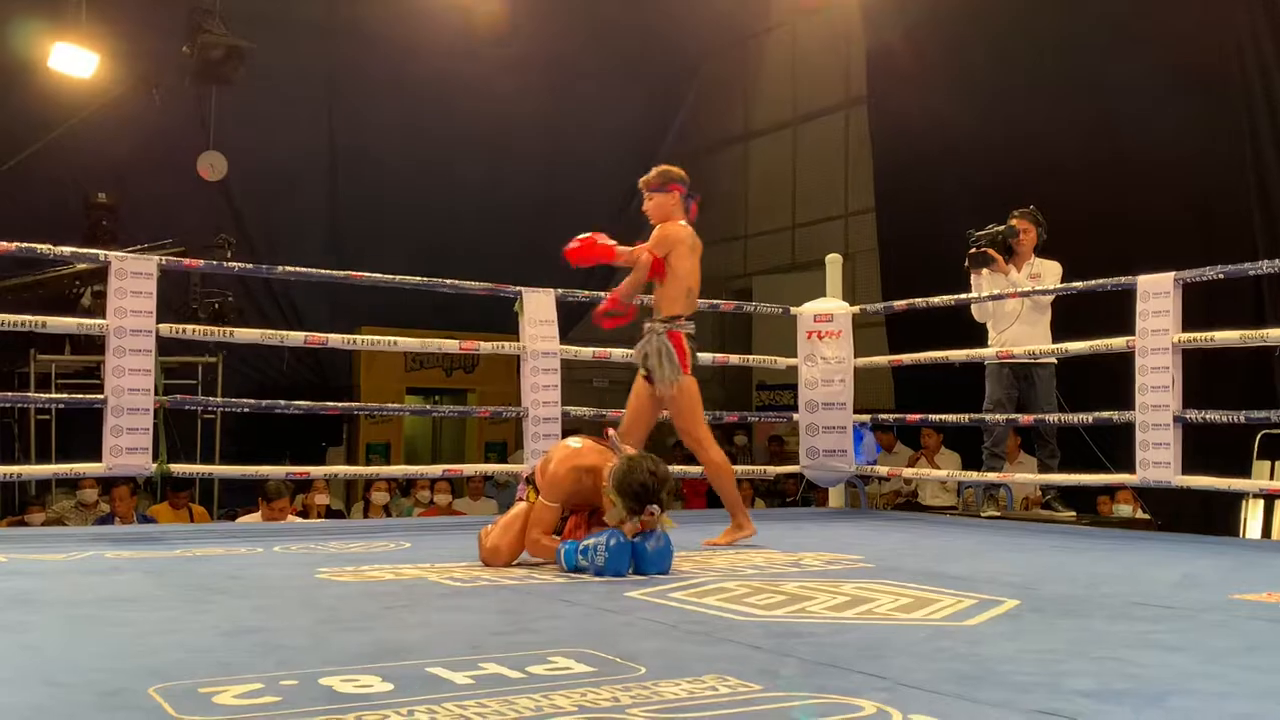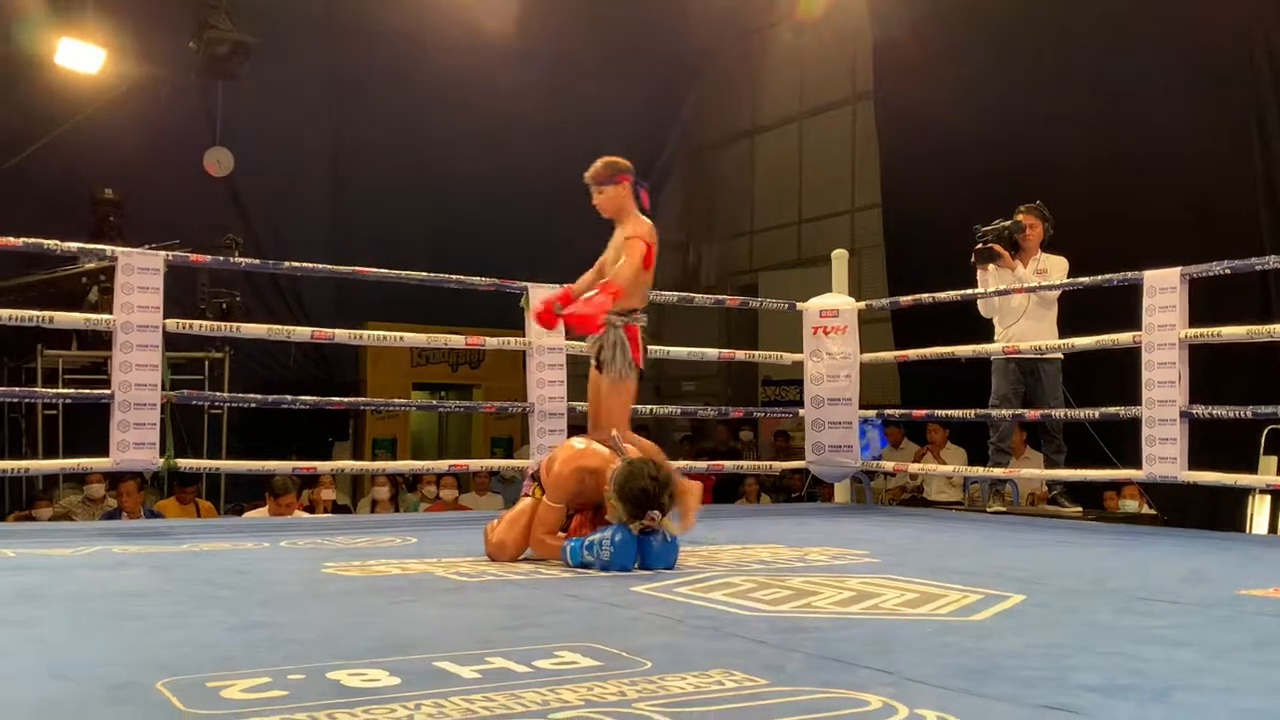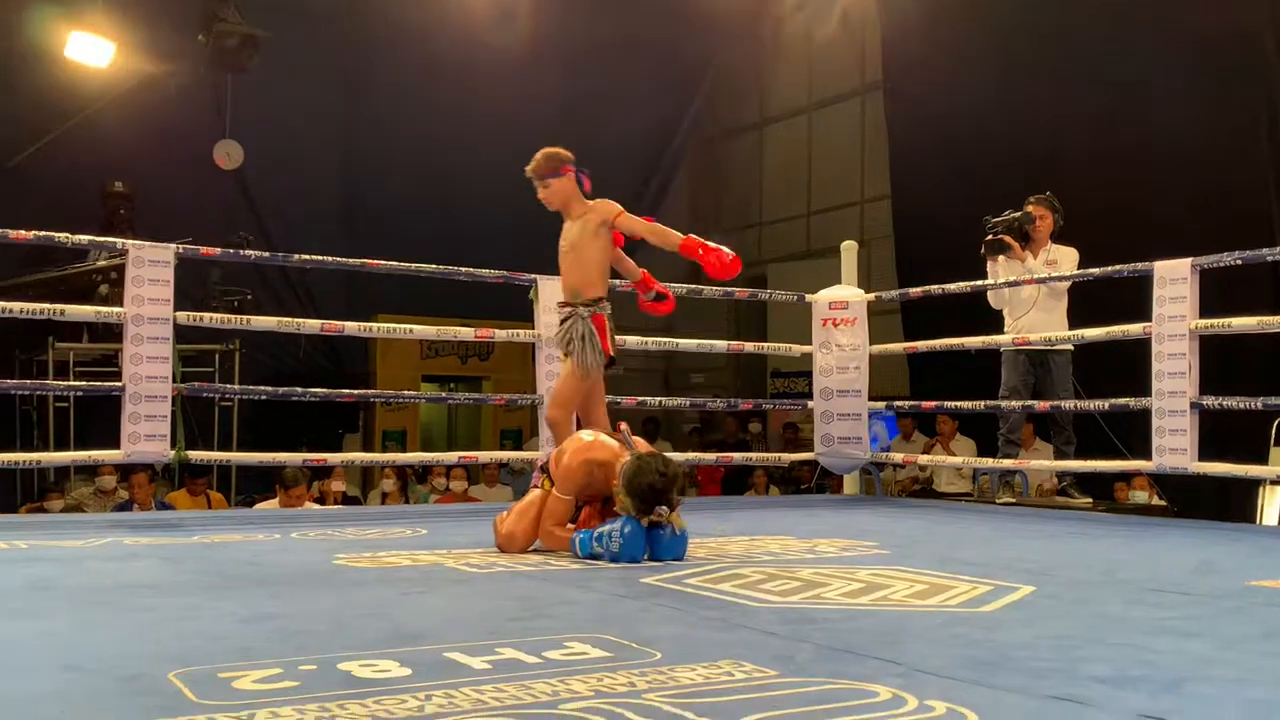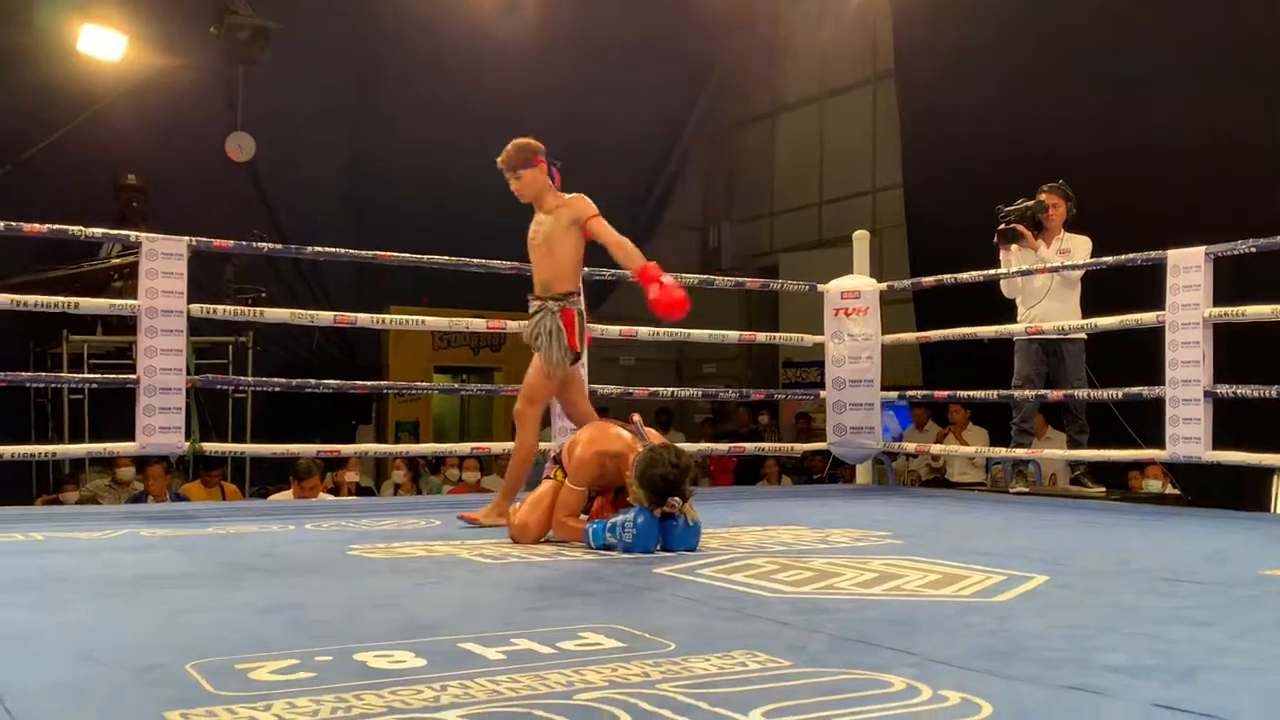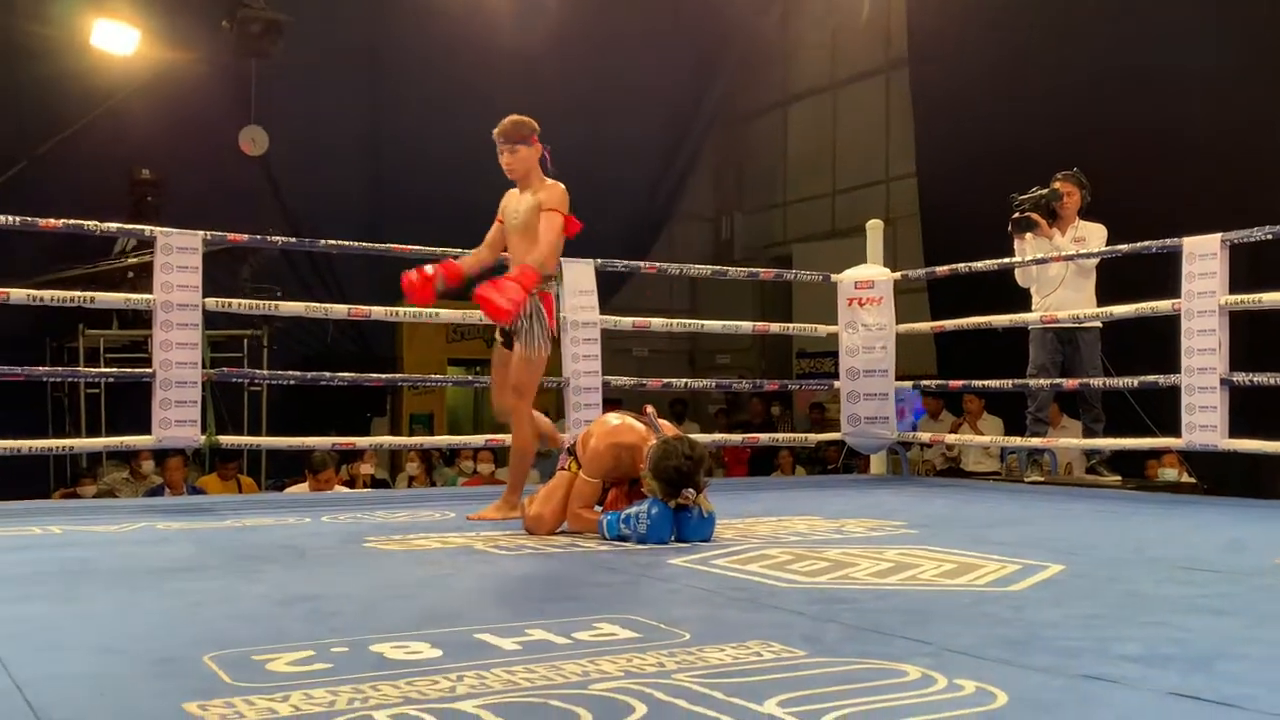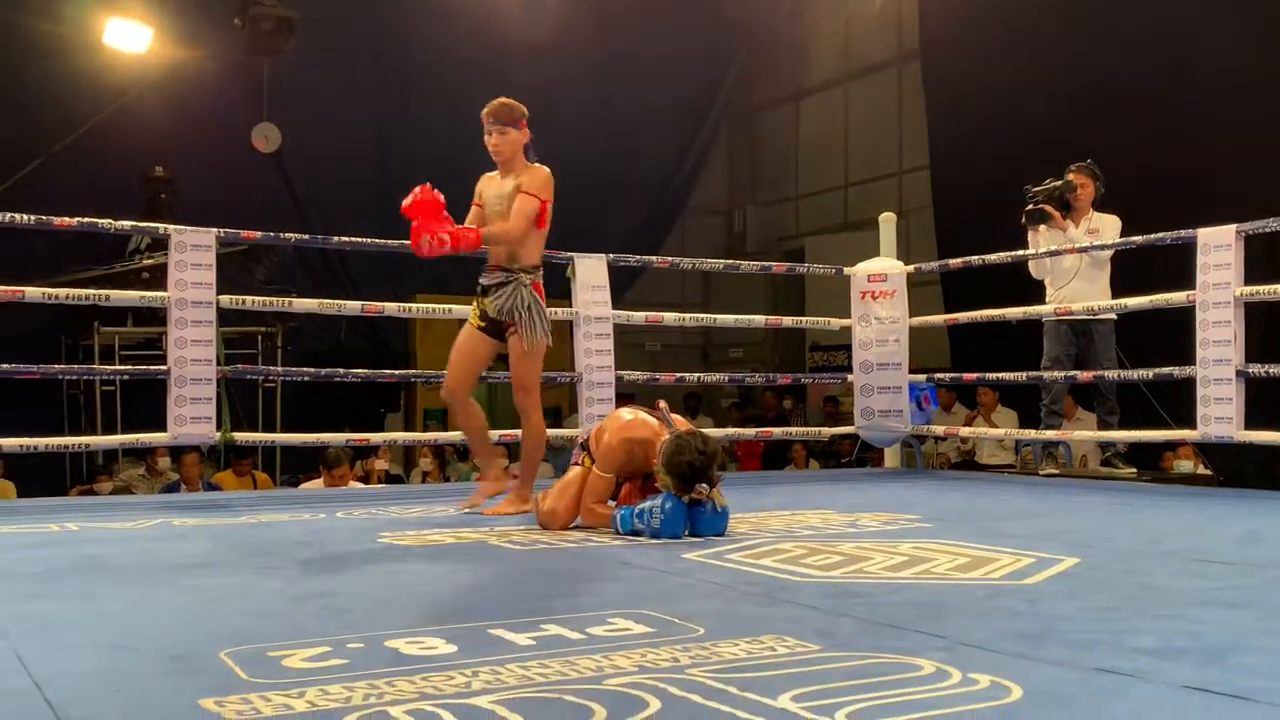
dt=0.2s
person 1, frame 1
left shoulder: (669, 232)
right shoulder: (682, 236)
left elbow: (635, 282)
right elbow: (634, 257)
left wrist: (612, 305)
right wrist: (605, 250)
left hip: (669, 340)
right hip: (662, 342)
left knee: (697, 439)
right knee: (628, 439)
left ankle: (740, 521)
person 1, frame 2
left shoulder: (639, 228)
right shoulder: (621, 231)
left elbow: (627, 269)
right elbow: (596, 273)
left wrist: (601, 300)
right wrist: (562, 300)
left hip: (623, 334)
right hip: (607, 335)
right knee: (597, 437)
person 1, frame 3
left shoulder: (599, 211)
right shoulder: (569, 220)
left elbow: (646, 229)
left wrist: (696, 248)
right wrist: (646, 285)
left hip: (590, 325)
right hip: (573, 324)
left knee: (556, 415)
right knee: (595, 426)
person 1, frame 4
left shoulder: (573, 206)
right shoulder: (537, 215)
left elbow: (615, 242)
left wrist: (651, 277)
left hip: (561, 317)
right hip: (544, 316)
left knee: (526, 412)
right knee: (582, 417)
left ankle: (501, 506)
person 1, frame 5
left shoulder: (553, 191)
right shoulder: (510, 198)
left elbow: (545, 246)
right elbow: (487, 252)
left wrist: (517, 283)
right wrist: (442, 275)
left hip: (534, 306)
right hip: (508, 307)
left knee: (518, 407)
right knee: (504, 407)
left ankle: (511, 500)
person 1, frame 6
left shoulder: (538, 176)
right shoulder: (486, 183)
left elbow: (513, 231)
right elbow: (468, 234)
left wrist: (455, 239)
right wrist: (434, 220)
left hip: (523, 292)
right hip: (489, 294)
left knee: (525, 399)
right knee: (453, 392)
left ankle: (523, 492)
right ankle: (491, 474)
person 2, frame 1
left shoulder: (1050, 268)
right shoulder: (991, 270)
left elbow: (1042, 299)
right elbow: (981, 315)
left wrist: (1007, 273)
right wrist: (977, 276)
left hip: (1039, 361)
right hip: (1001, 360)
left knee: (1046, 429)
right knee: (995, 429)
left ankle: (1049, 495)
right ankle: (990, 495)
person 2, frame 2
left shoulder: (1057, 263)
right shoulder: (998, 266)
left elbow: (1049, 294)
right elbow: (988, 311)
left wrist: (1014, 268)
right wrist: (983, 271)
left hip: (1045, 356)
right hip: (1007, 355)
left knee: (1052, 424)
right knee: (1001, 424)
left ankle: (1056, 490)
right ankle: (996, 491)
person 2, frame 3
left shoulder: (1066, 254)
right shoulder: (1008, 256)
left elbow: (1059, 286)
right elbow: (997, 302)
left wrist: (1024, 259)
right wrist: (993, 262)
left hip: (1056, 347)
right hip: (1017, 346)
left knee: (1062, 416)
right knee: (1010, 415)
left ankle: (1065, 481)
right ankle: (1005, 481)
person 2, frame 4
left shoulder: (1080, 243)
right shoulder: (1021, 246)
left elbow: (1072, 274)
right elbow: (1010, 291)
left wrist: (1037, 248)
right wrist: (1005, 252)
left hip: (1069, 336)
right hip: (1030, 335)
left knee: (1075, 405)
right knee: (1024, 404)
left ankle: (1079, 470)
right ankle: (1019, 472)
person 2, frame 5
left shoulder: (1095, 231)
right shoulder: (1035, 234)
left elbow: (1087, 262)
right elbow: (1025, 280)
left wrist: (1052, 236)
right wrist: (1020, 240)
left hip: (1083, 325)
right hip: (1045, 325)
left knee: (1091, 394)
right knee: (1039, 394)
left ankle: (1095, 459)
right ankle: (1034, 461)
person 2, frame 6
left shoulder: (1109, 222)
right shoulder: (1049, 226)
left elbow: (1101, 254)
right elbow: (1039, 272)
left wrist: (1066, 228)
right wrist: (1034, 232)
left hip: (1098, 316)
right hip: (1059, 316)
left knee: (1105, 385)
right knee: (1053, 386)
left ankle: (1109, 452)
right ankle: (1049, 453)
person 3, frame 1
left shoulder: (639, 473)
right shoulder: (566, 470)
right elbow: (534, 539)
right hip: (541, 493)
right knee: (495, 554)
right ankle: (493, 530)
person 3, frame 2
left shoulder: (647, 473)
right shoulder: (571, 471)
right elbow: (540, 539)
left hip: (592, 504)
right hip: (548, 488)
right knee: (502, 548)
right ankle: (500, 524)
person 3, frame 3
left shoulder: (652, 468)
right shoulder: (578, 464)
right elbow: (548, 532)
right wrist: (593, 544)
right hip: (556, 480)
right knee: (510, 541)
right ankle: (508, 517)
person 3, frame 4
left shoulder: (665, 458)
right shoulder: (592, 456)
right elbow: (561, 522)
left wrist: (680, 513)
right wrist: (607, 534)
right hip: (568, 470)
right knee: (524, 531)
right ankle: (521, 507)
person 3, frame 5
left shoulder: (678, 447)
right shoulder: (606, 447)
right elbow: (575, 514)
left wrist: (695, 503)
right hip: (582, 461)
right knee: (538, 522)
right ankle: (534, 499)
person 3, frame 6
left shoulder: (691, 441)
right shoulder: (619, 442)
right elbow: (589, 509)
left wrist: (709, 497)
right wrist: (634, 520)
left hip: (643, 471)
right hip: (595, 456)
right knee: (552, 517)
right ankle: (549, 494)
